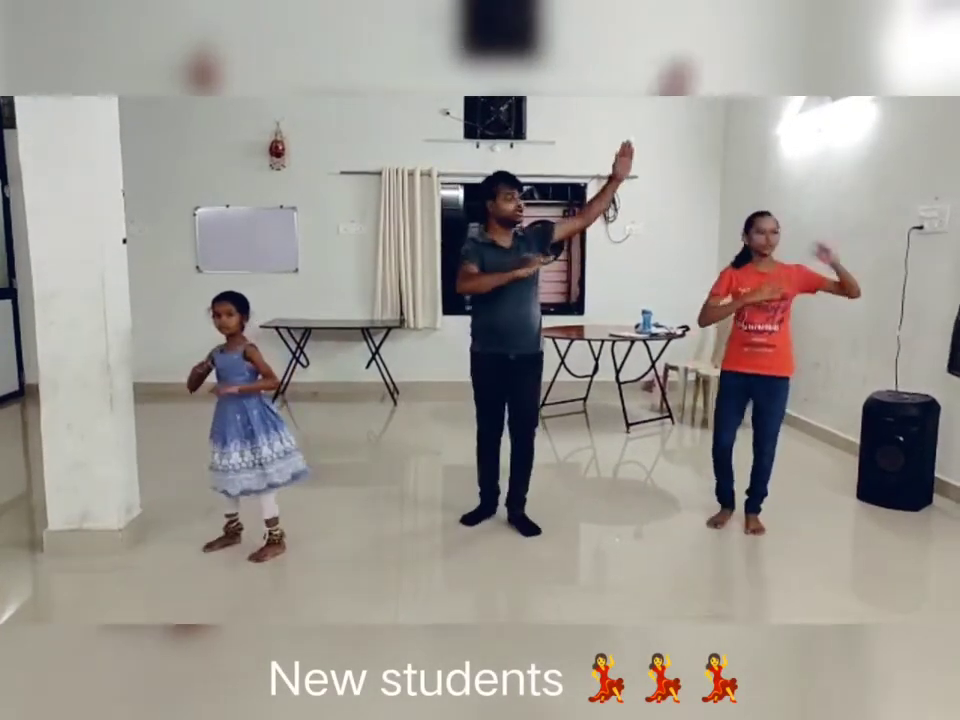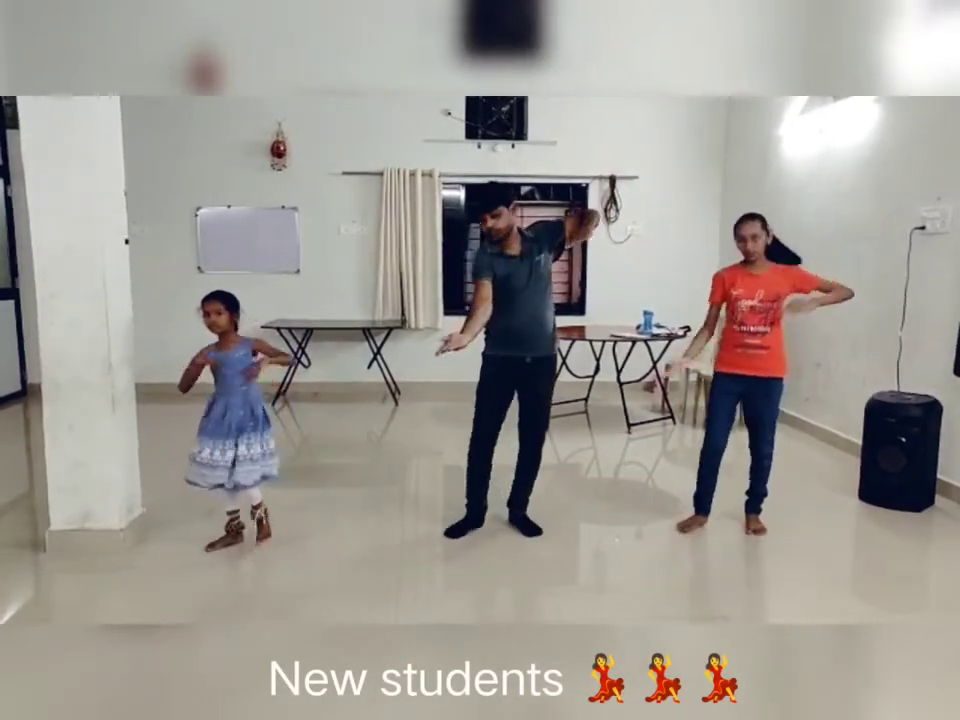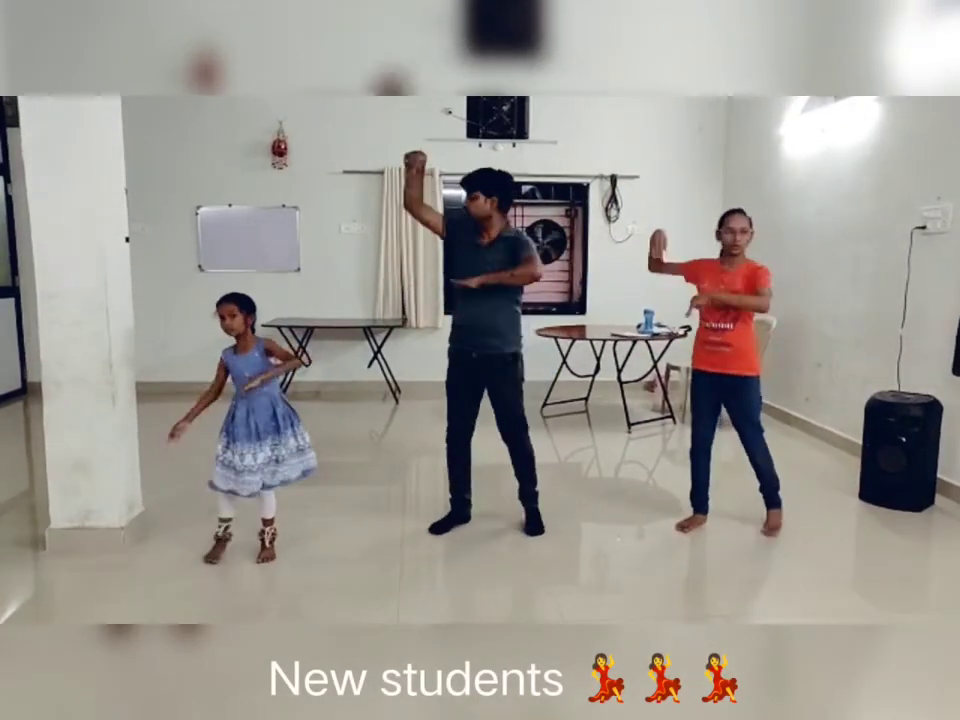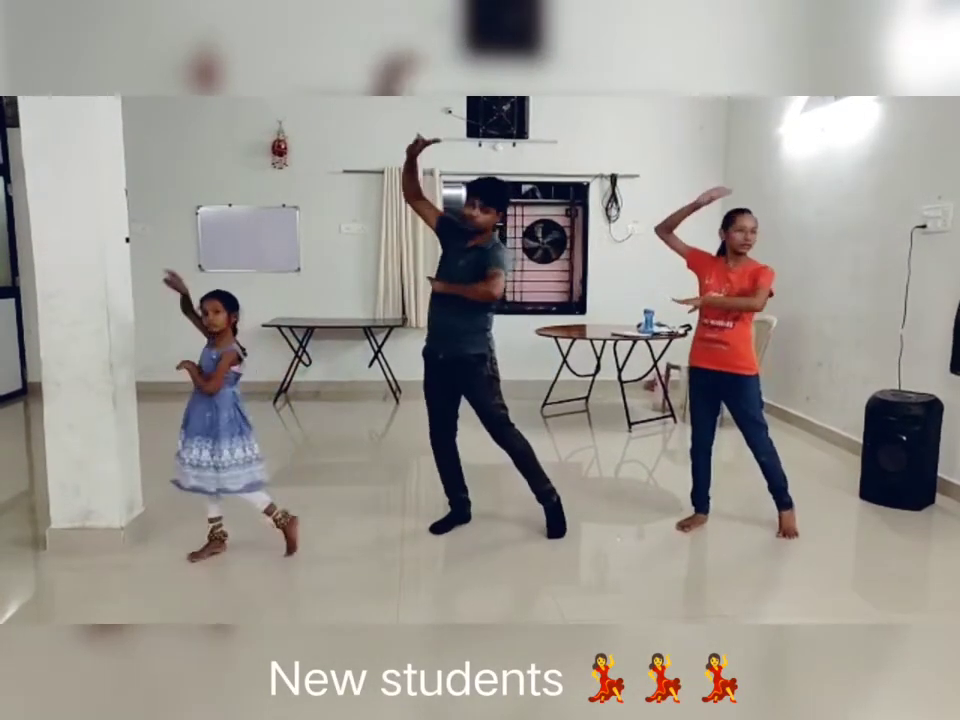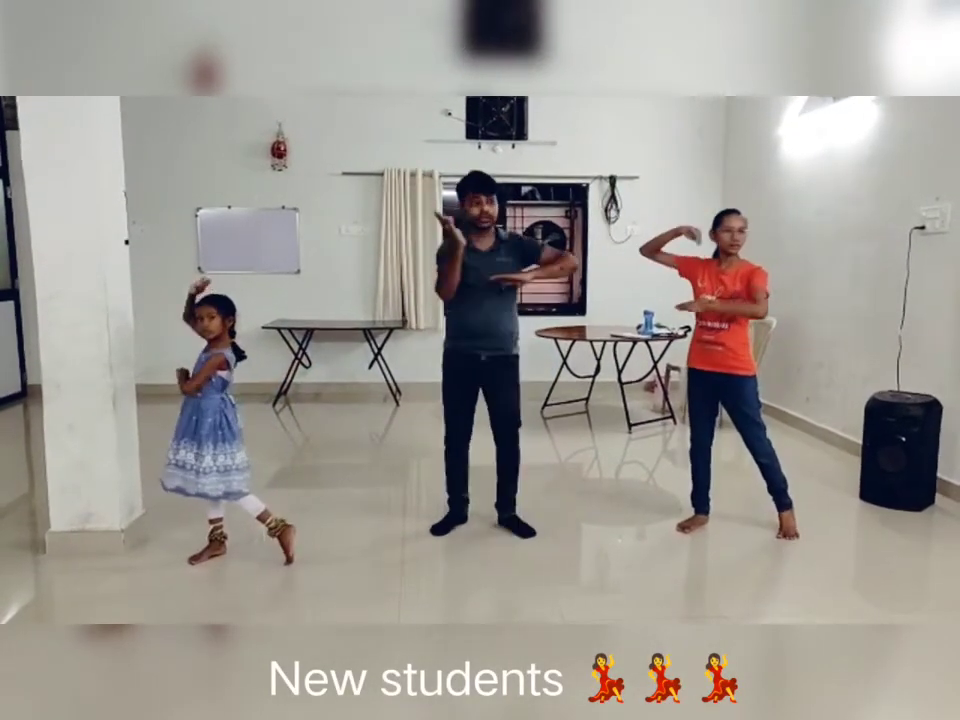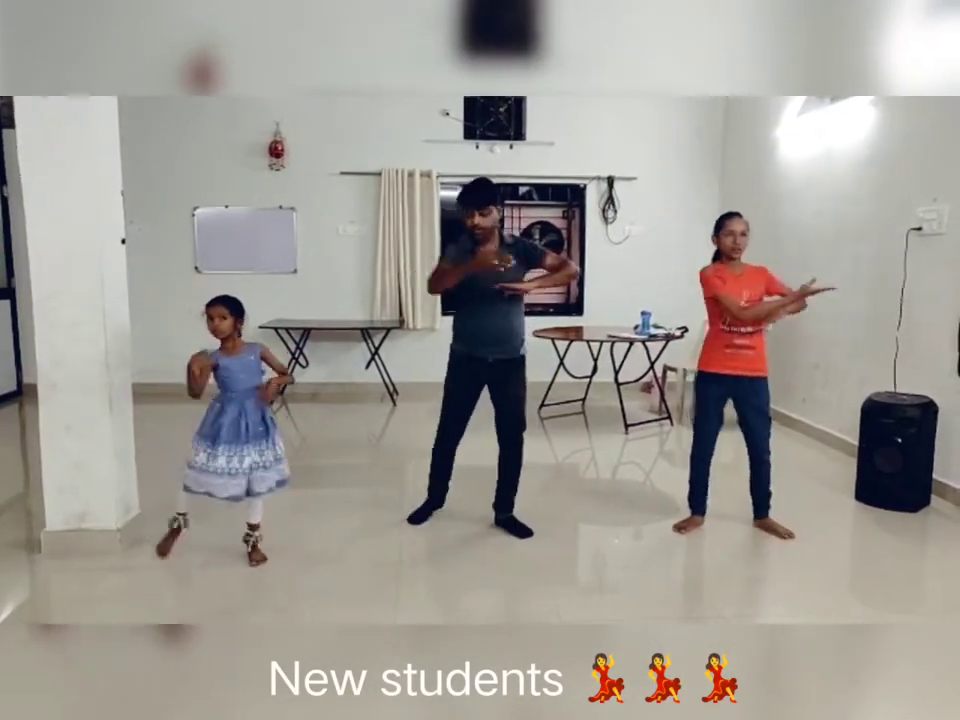
dt=0.4s
person 1, frame 1
left shoulder: (535, 237)
right shoulder: (474, 246)
left elbow: (584, 218)
right elbow: (465, 286)
left wrist: (616, 179)
right wrist: (516, 272)
left hip: (529, 354)
right hip: (488, 355)
left knee: (524, 431)
right knee: (489, 430)
left ankle: (516, 507)
right ankle: (487, 500)
person 1, frame 2
left shoulder: (544, 236)
right shoulder: (484, 258)
left elbow: (588, 217)
right elbow: (483, 304)
left wrist: (575, 236)
right wrist: (466, 334)
left hip: (542, 357)
right hip: (500, 358)
left knee: (533, 436)
right knee: (482, 436)
left ankle: (518, 508)
right ankle: (475, 510)
person 1, frame 3
left shoulder: (517, 242)
right shoulder: (459, 232)
left elbow: (534, 273)
right elbow: (414, 206)
left wrist: (482, 280)
right wrist: (414, 171)
left hip: (502, 356)
right hip: (463, 354)
left knee: (515, 432)
right knee: (457, 435)
left ankle: (530, 504)
right ankle: (460, 507)
person 1, frame 4
left shoulder: (493, 252)
right shoulder: (452, 233)
left elbow: (493, 291)
right elbow: (413, 198)
left wrist: (446, 286)
right wrist: (412, 159)
left hip: (473, 358)
right hip: (437, 356)
left knee: (503, 431)
right knee: (441, 436)
left ankle: (549, 499)
right ankle: (459, 507)
person 1, frame 5
left shoulder: (517, 245)
right shoulder: (452, 247)
left elbow: (569, 261)
right elbow: (446, 293)
left wrist: (531, 275)
right wrist: (456, 247)
left hip: (503, 356)
right hip: (460, 355)
left knee: (508, 435)
right knee: (456, 436)
left ankle: (507, 510)
right ankle: (457, 507)
person 1, frame 6
left shoulder: (520, 247)
right shoulder: (458, 250)
left elbow: (570, 268)
right elbow: (435, 285)
left wrist: (532, 284)
right wrist: (475, 265)
left hip: (510, 359)
right hip: (466, 359)
left knee: (512, 437)
right knee: (449, 431)
left ankle: (504, 511)
right ankle: (435, 496)
person 2, frame 1
left shoulder: (795, 274)
right shoulder: (732, 275)
left elbow: (853, 292)
right elbow: (704, 319)
left wrist: (834, 263)
right wrist: (747, 299)
left hip: (775, 374)
right hip: (735, 371)
left knee: (765, 445)
right knee: (722, 441)
left ankle: (753, 509)
right ankle: (726, 505)
person 2, frame 2
left shoulder: (788, 275)
right shoulder: (725, 277)
left elbow: (845, 291)
right elbow: (708, 327)
left wrist: (813, 302)
right wrist: (689, 356)
left hip: (768, 376)
right hip: (728, 373)
left knee: (762, 447)
right knee: (713, 443)
left ankle: (753, 511)
right ankle: (701, 510)
person 2, frame 3
left shoulder: (756, 272)
right shoulder: (703, 268)
left elbow: (763, 304)
right elbow: (656, 266)
left wrist: (713, 297)
right wrist: (656, 247)
left hip: (741, 373)
right hip: (704, 370)
left knee: (753, 441)
right knee: (700, 442)
left ankle: (773, 505)
right ankle: (699, 509)
person 2, frame 4
left shoulder: (761, 272)
right shoulder: (705, 264)
left elbow: (756, 303)
right elbow: (663, 231)
left wrist: (706, 300)
right wrist: (699, 204)
left hip: (740, 372)
right hip: (702, 368)
left knee: (760, 442)
right knee: (700, 442)
left ankle: (785, 507)
right ankle: (700, 509)
person 2, frame 5
left shoulder: (754, 272)
right shoulder: (698, 267)
left elbow: (760, 310)
right elbow: (647, 251)
left wrist: (707, 305)
right wrist: (679, 231)
left hip: (738, 372)
right hip: (700, 369)
left knee: (758, 442)
right knee: (700, 443)
left ankle: (784, 507)
right ankle: (701, 510)
person 2, frame 6
left shoulder: (761, 274)
right shoulder: (710, 275)
left elbow: (799, 304)
right elbow: (742, 314)
left wrist: (779, 308)
right wrist: (791, 297)
left hip: (753, 374)
right hip: (713, 373)
left knee: (759, 448)
right knee: (703, 444)
left ankle: (762, 514)
right ankle: (696, 511)
person 3, frame 1
left shoulder: (248, 350)
right shoulder: (215, 354)
left elbow: (273, 381)
right elbow: (192, 386)
left wrist: (237, 387)
right wrist: (197, 371)
left hip: (252, 420)
right hip: (229, 420)
left knee: (260, 481)
right knee: (233, 479)
left ankle: (275, 540)
right ankle: (232, 531)
person 3, frame 2
left shoulder: (250, 346)
right shoulder: (208, 353)
left elbow: (286, 358)
right elbow: (184, 387)
left wrist: (266, 361)
right wrist: (196, 367)
left hip: (248, 416)
right hip: (220, 417)
left knee: (244, 477)
right knee: (226, 476)
left ankle: (260, 512)
right ankle: (234, 529)
person 3, frame 3
left shoulder: (265, 346)
right shoulder: (227, 357)
left elbow: (295, 360)
right elbow: (213, 392)
left wrist: (265, 375)
right wrist: (186, 421)
left hip: (271, 419)
right hip: (241, 421)
left knee: (268, 482)
right knee: (227, 479)
left ankle: (267, 539)
right ankle: (222, 536)
person 3, frame 4
left shoulder: (229, 351)
right shoulder: (212, 338)
left elbow: (210, 387)
right elbow: (188, 312)
left wrist: (190, 367)
right wrist: (183, 292)
left hip: (223, 420)
right hip: (203, 419)
left knee: (236, 482)
right knee: (210, 481)
left ankle: (285, 521)
right ankle: (216, 538)
person 3, frame 5
left shoulder: (220, 356)
right shoulder: (212, 344)
left elbow: (189, 388)
right elbow: (187, 317)
left wrist: (181, 374)
right wrist: (193, 296)
left hip: (214, 422)
right hip: (201, 422)
left knee: (225, 486)
right knee: (212, 485)
left ankle: (280, 527)
right ankle: (217, 540)
person 3, frame 6
left shoulder: (257, 351)
right shoulder: (212, 359)
left elbow: (287, 374)
right elbow: (195, 393)
left wrist: (276, 383)
right wrist: (195, 371)
left hip: (255, 424)
right hip: (222, 424)
left knee: (257, 486)
right knee: (197, 478)
left ankle: (253, 542)
right ankle: (177, 527)
